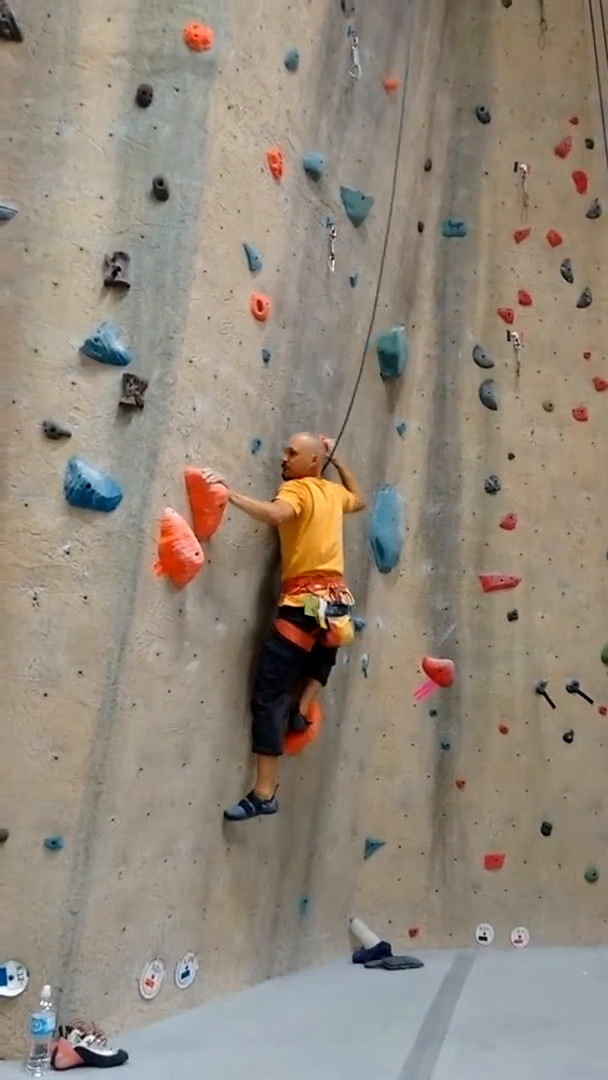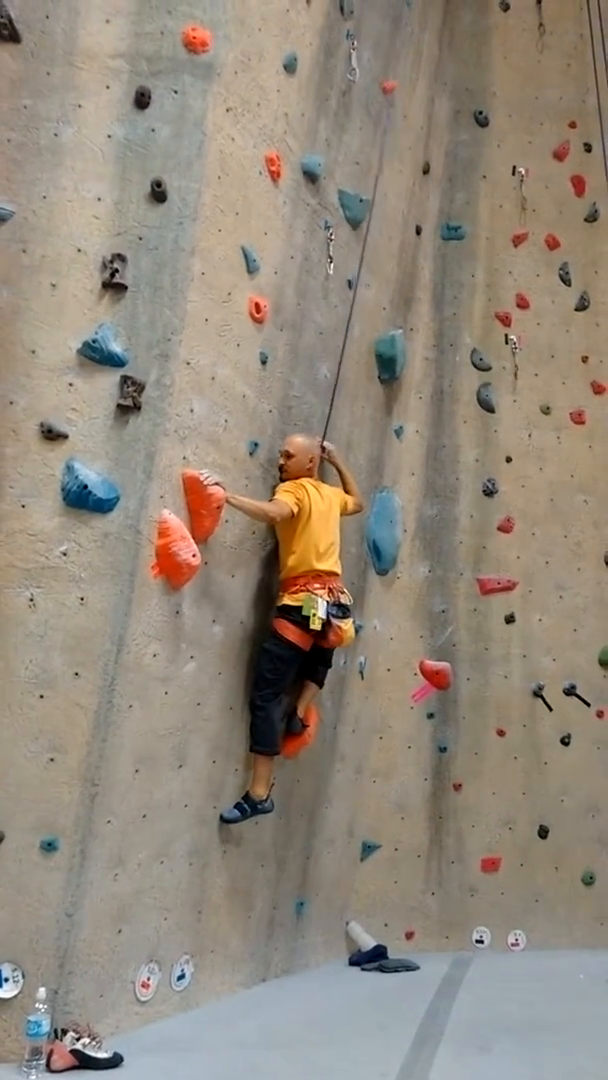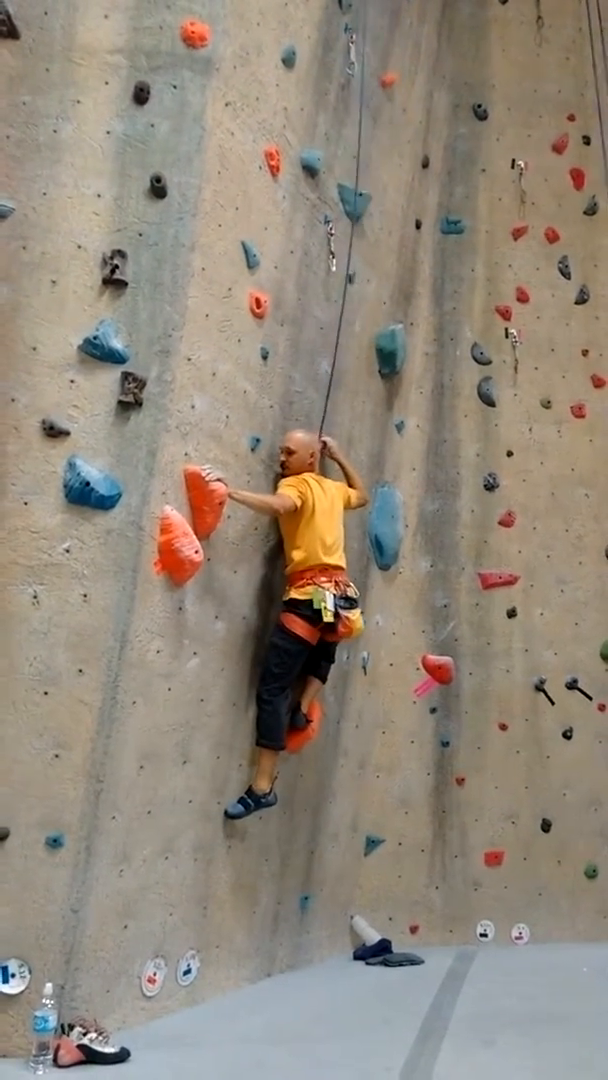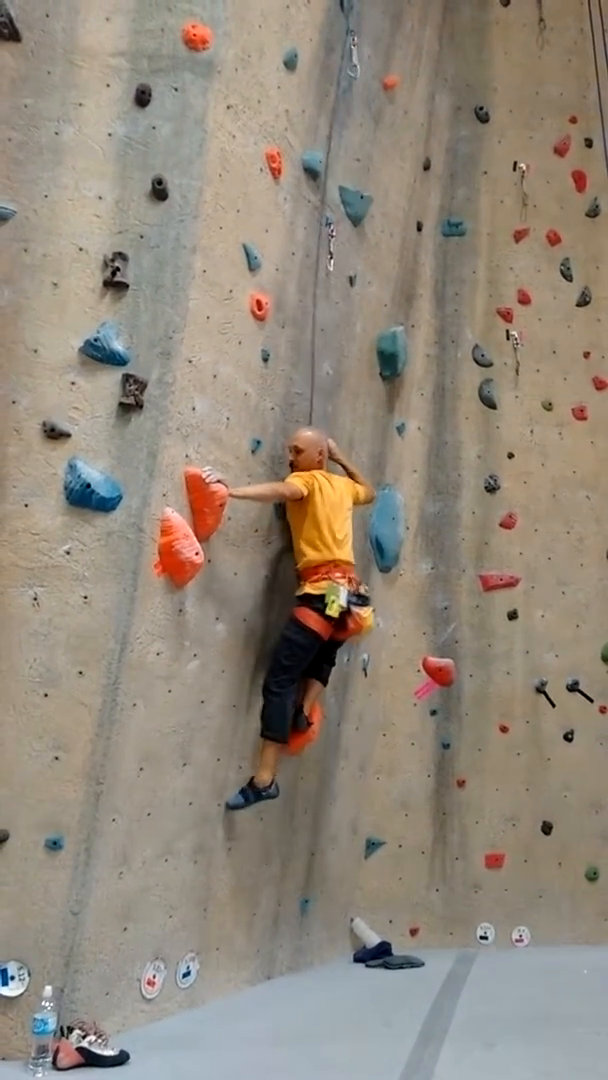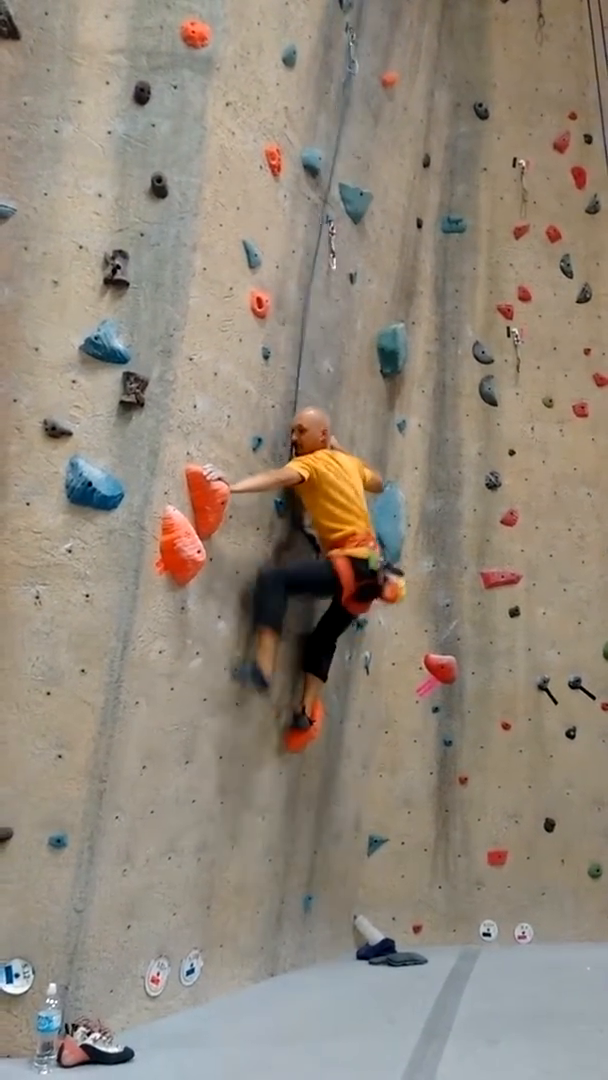
dt=0.3s
person 1, frame 1
left shoulder: (297, 489)
right shoulder: (333, 491)
left elbow: (274, 514)
right elbow: (359, 500)
left wrist: (230, 495)
right wrist: (338, 462)
left hip: (305, 602)
right hip: (335, 600)
left knee: (267, 695)
right knee: (322, 655)
left ankle: (264, 793)
right ankle: (302, 710)
person 1, frame 2
left shoulder: (294, 490)
right shoulder: (330, 493)
left elbow: (273, 513)
right elbow: (357, 502)
left wrist: (227, 496)
right wrist: (338, 463)
left hip: (303, 601)
right hip: (334, 600)
left knee: (266, 695)
right knee: (318, 658)
left ankle: (259, 794)
right ankle: (299, 713)
person 1, frame 3
left shoulder: (297, 484)
right shoulder: (333, 488)
left elbow: (278, 505)
right elbow: (362, 495)
left wrist: (230, 492)
right wrist: (340, 458)
left hip: (310, 595)
right hip: (340, 593)
left knee: (272, 689)
right knee: (322, 654)
left ankle: (262, 787)
right ankle: (302, 709)
person 1, frame 4
left shoulder: (305, 482)
right shoulder: (341, 484)
left elbow: (281, 491)
right elbow: (369, 492)
left wrist: (231, 492)
right wrist: (341, 459)
left hip: (322, 594)
right hip: (349, 592)
left knee: (279, 682)
right knee: (320, 658)
left ankle: (263, 778)
right ankle: (304, 713)
person 1, frame 5
left shoulder: (311, 462)
right shoulder: (350, 462)
left elbow: (279, 478)
right elbow: (378, 484)
left wrist: (231, 488)
left hip: (351, 561)
right hip: (370, 565)
left knee: (271, 578)
right knee: (322, 640)
left ankle: (263, 667)
right ankle: (306, 712)
